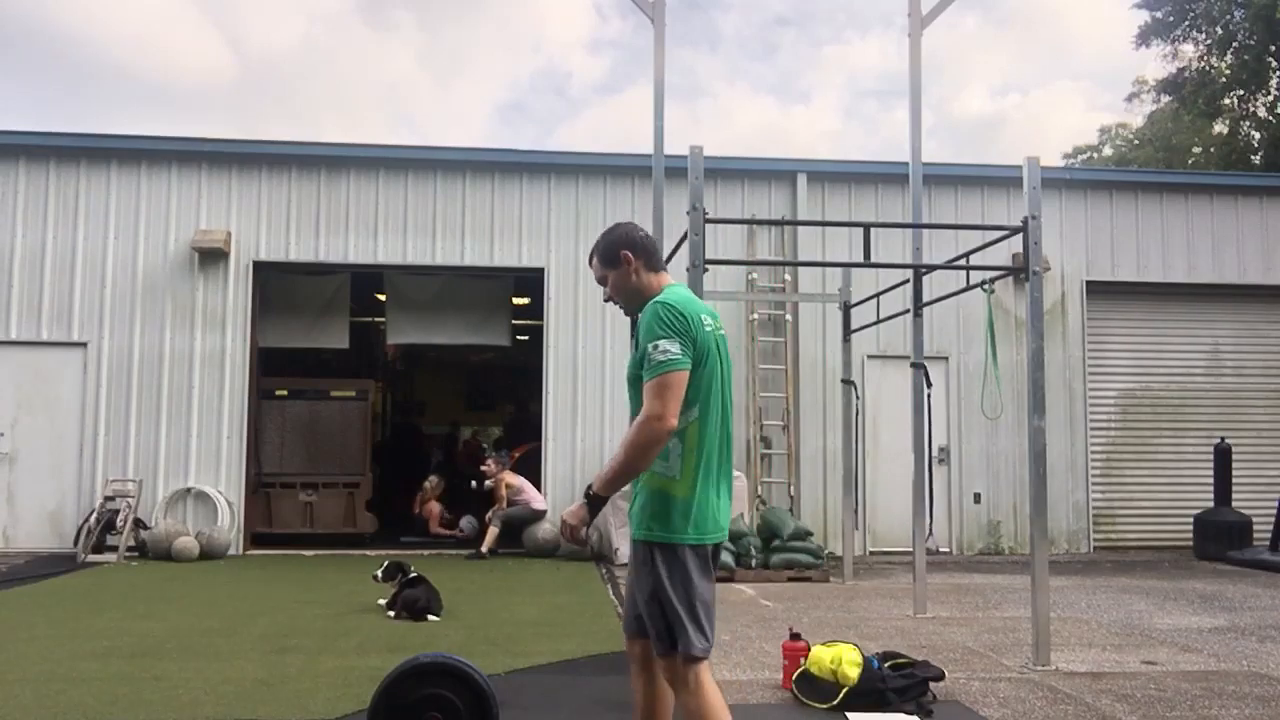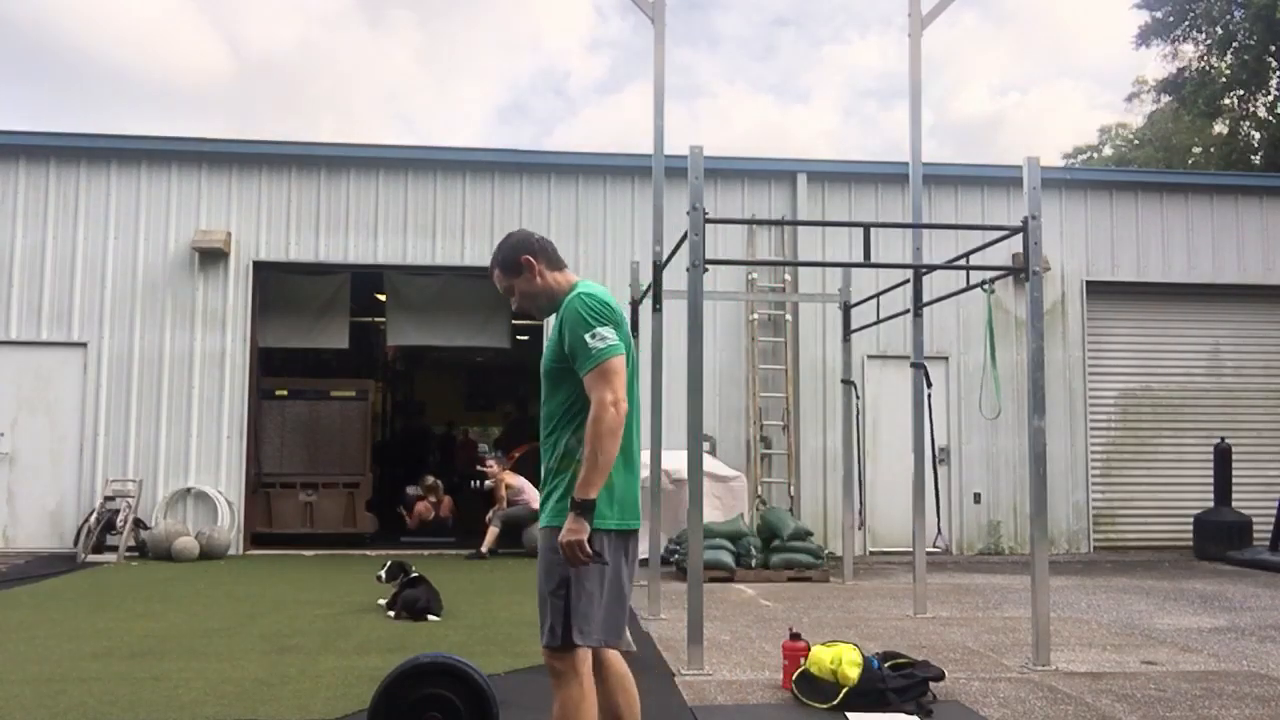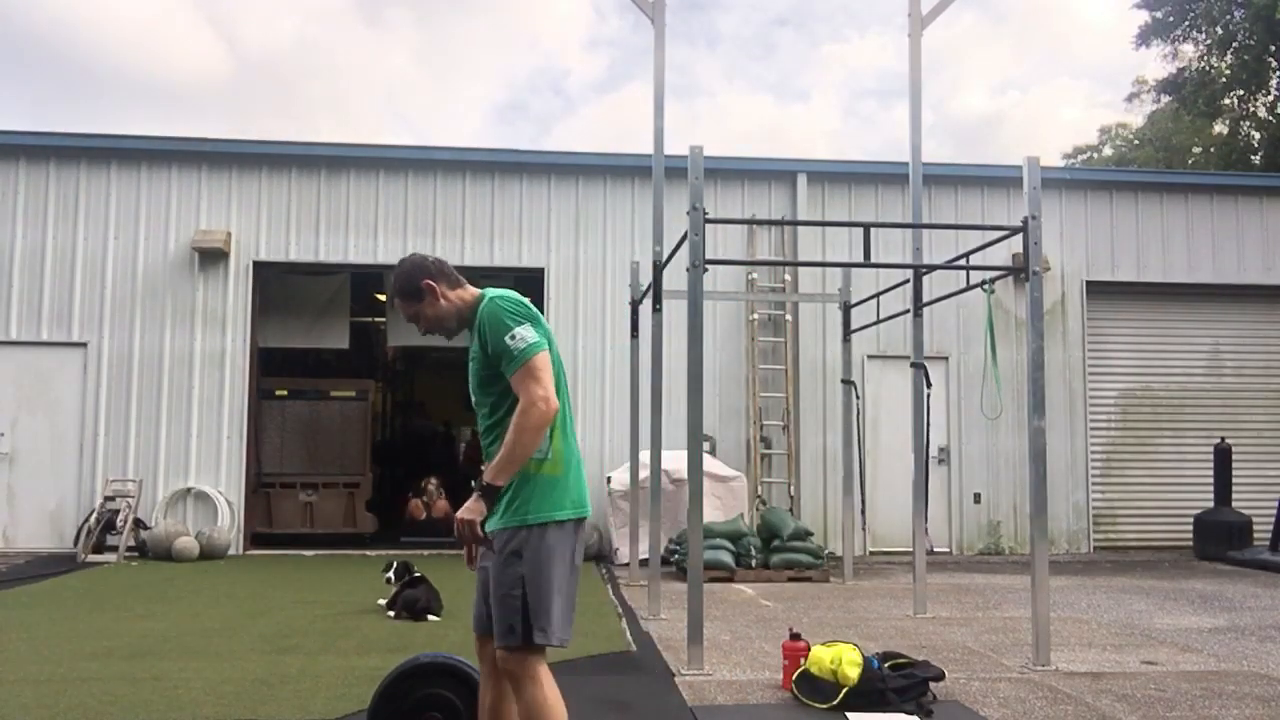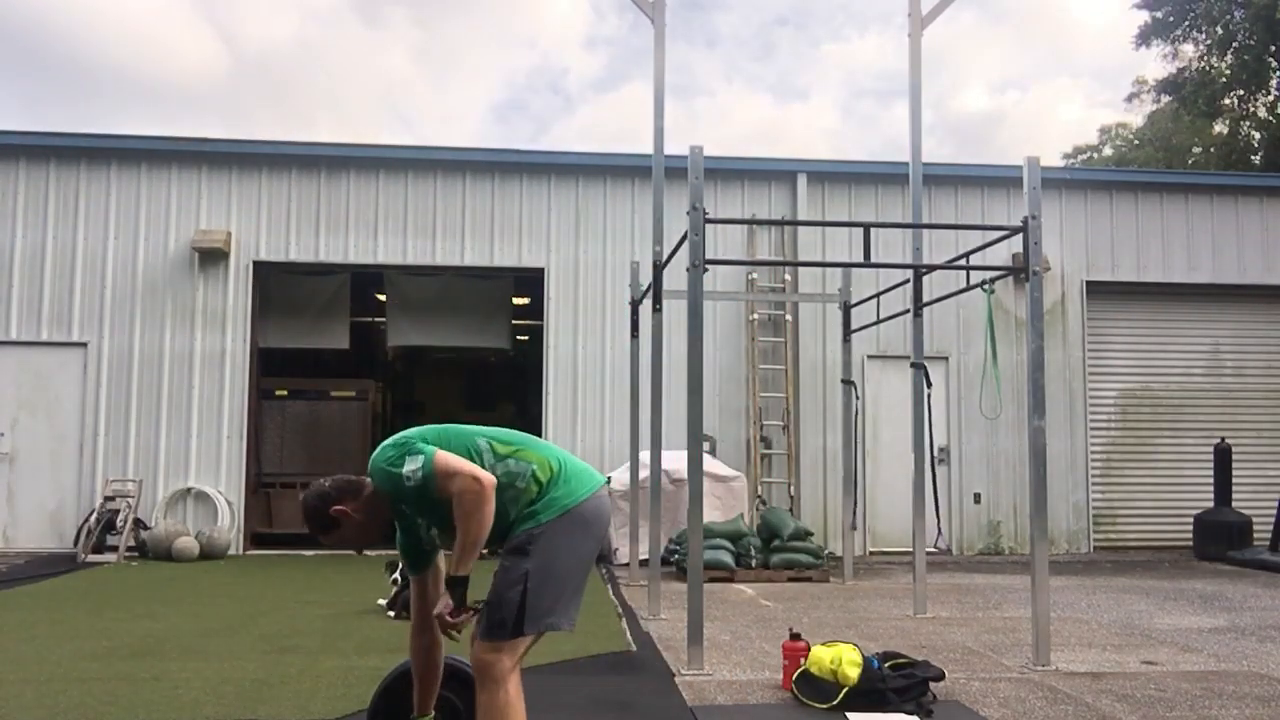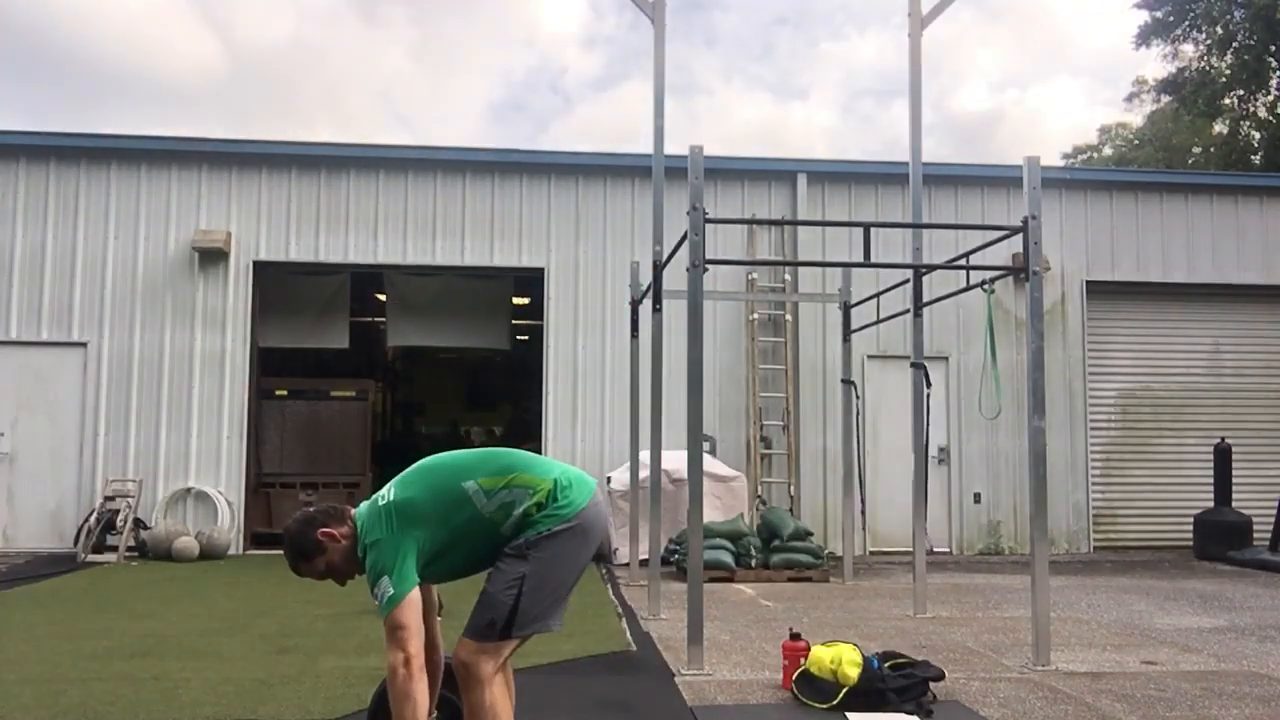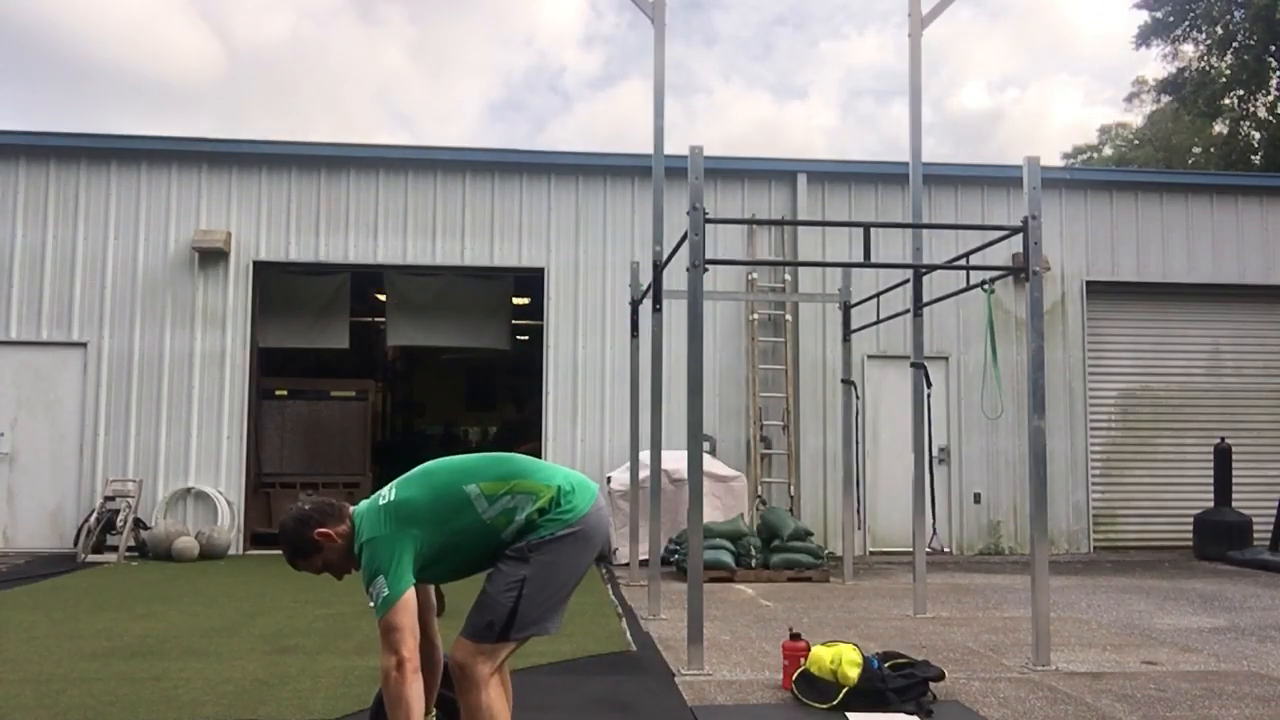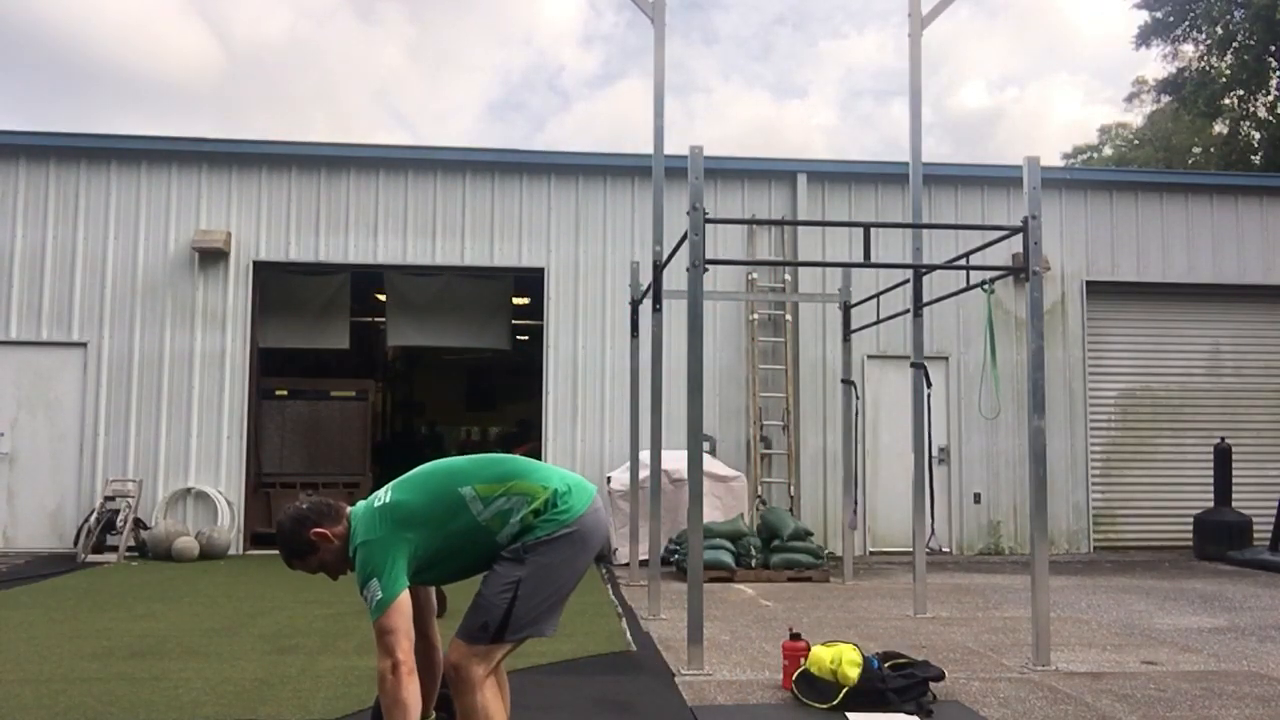
dt=0.7s
person 1, frame 1
left shoulder: (663, 313)
right shoulder: (698, 312)
left elbow: (659, 420)
left wrist: (591, 500)
left hip: (671, 517)
right hip: (697, 509)
left knee: (686, 667)
right knee: (643, 645)
person 1, frame 2
left shoulder: (582, 306)
right shoulder: (586, 308)
left elbow: (610, 407)
left wrist: (580, 509)
right wrist: (570, 506)
left hip: (588, 511)
right hip: (592, 509)
left knee: (568, 656)
right knee: (598, 648)
person 1, frame 3
left shoulder: (499, 310)
right shoulder: (484, 328)
left elbow: (541, 402)
left wrist: (484, 493)
right wrist: (492, 499)
left hip: (537, 508)
right hip: (514, 509)
left knee: (521, 659)
right knee: (493, 652)
person 1, frame 4
left shoulder: (388, 465)
right shoulder: (409, 521)
left elbow: (479, 483)
right elbow: (425, 624)
left wrist: (455, 586)
left hip: (565, 505)
right hip: (574, 504)
left knee: (494, 660)
right knee: (496, 654)
person 1, frame 5
left shoulder: (384, 538)
right shoulder: (393, 520)
left elbow: (406, 660)
right elbow: (424, 643)
left hip: (562, 513)
right hip: (573, 505)
left knee: (475, 662)
right knee: (489, 653)
person 1, frame 6
left shoulder: (380, 538)
right shoulder: (393, 519)
left elbow: (402, 661)
right elbow: (423, 643)
left hip: (564, 519)
right hip: (575, 507)
left knee: (472, 662)
right knee: (486, 653)
person 1, frame 7
left shoulder: (375, 540)
right shoulder: (389, 522)
left elbow: (397, 664)
right elbow: (424, 642)
left hip: (560, 520)
right hip: (574, 509)
left knee: (467, 664)
right knee: (482, 654)
